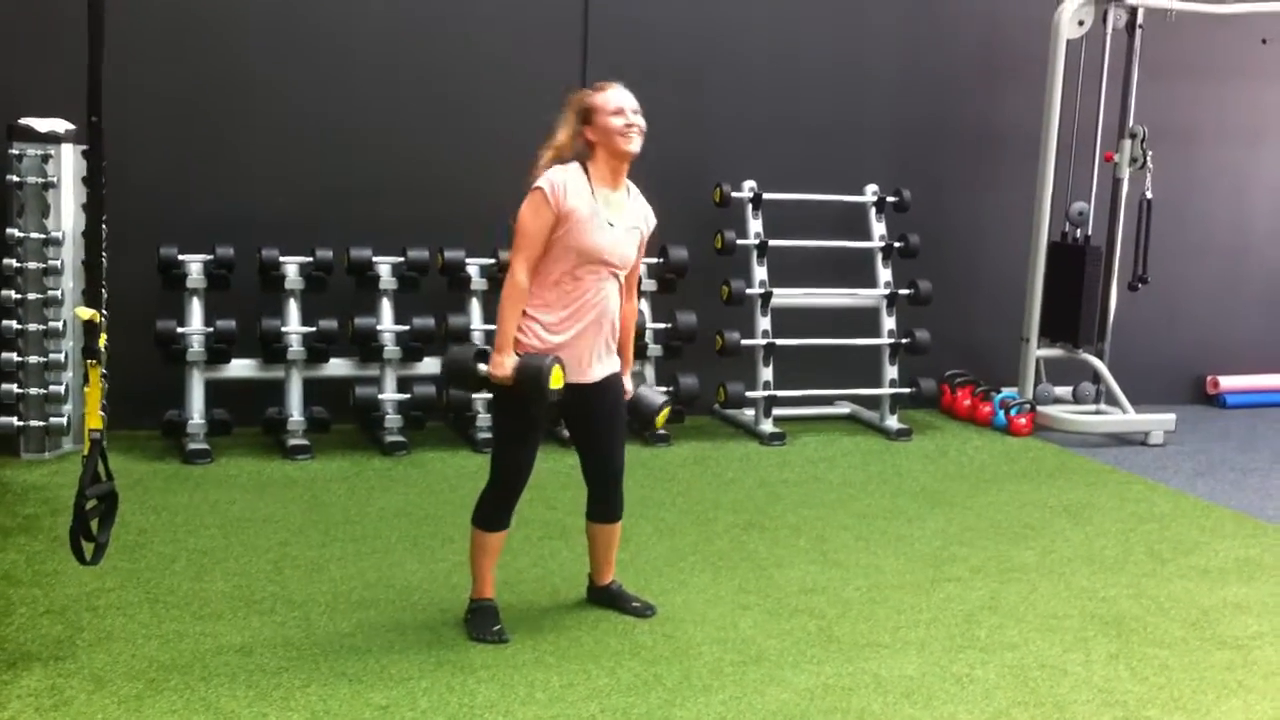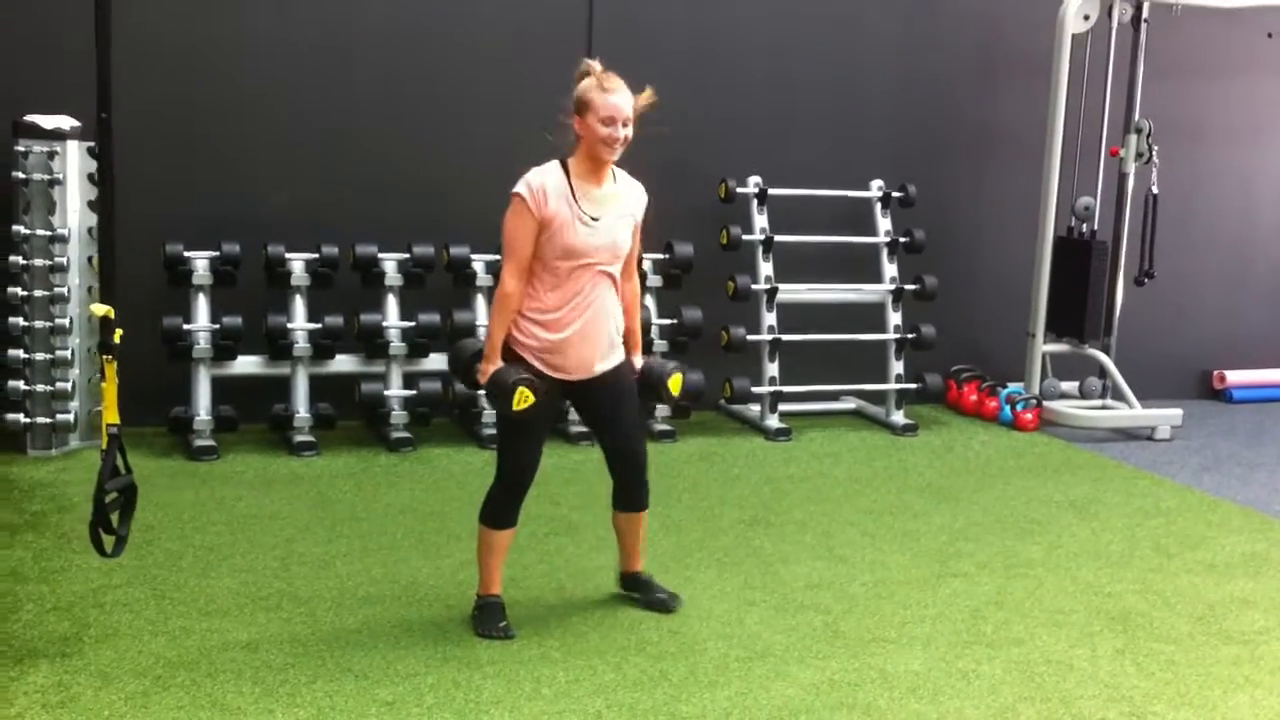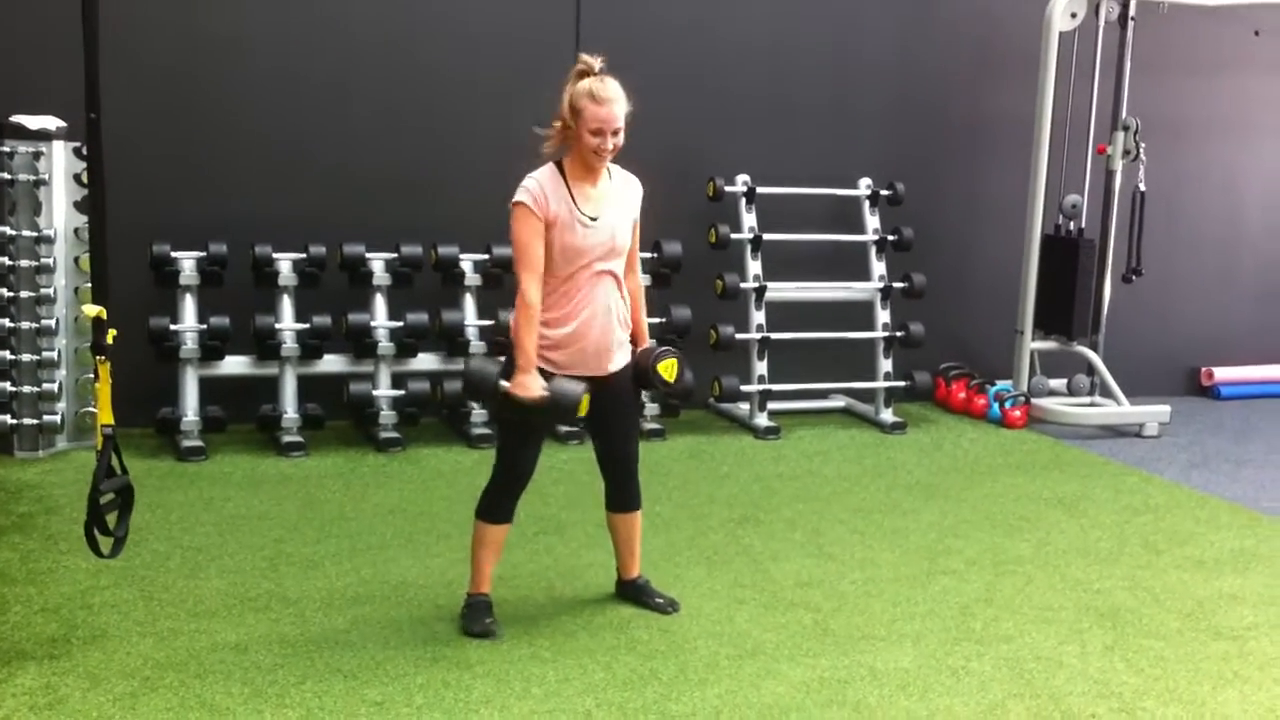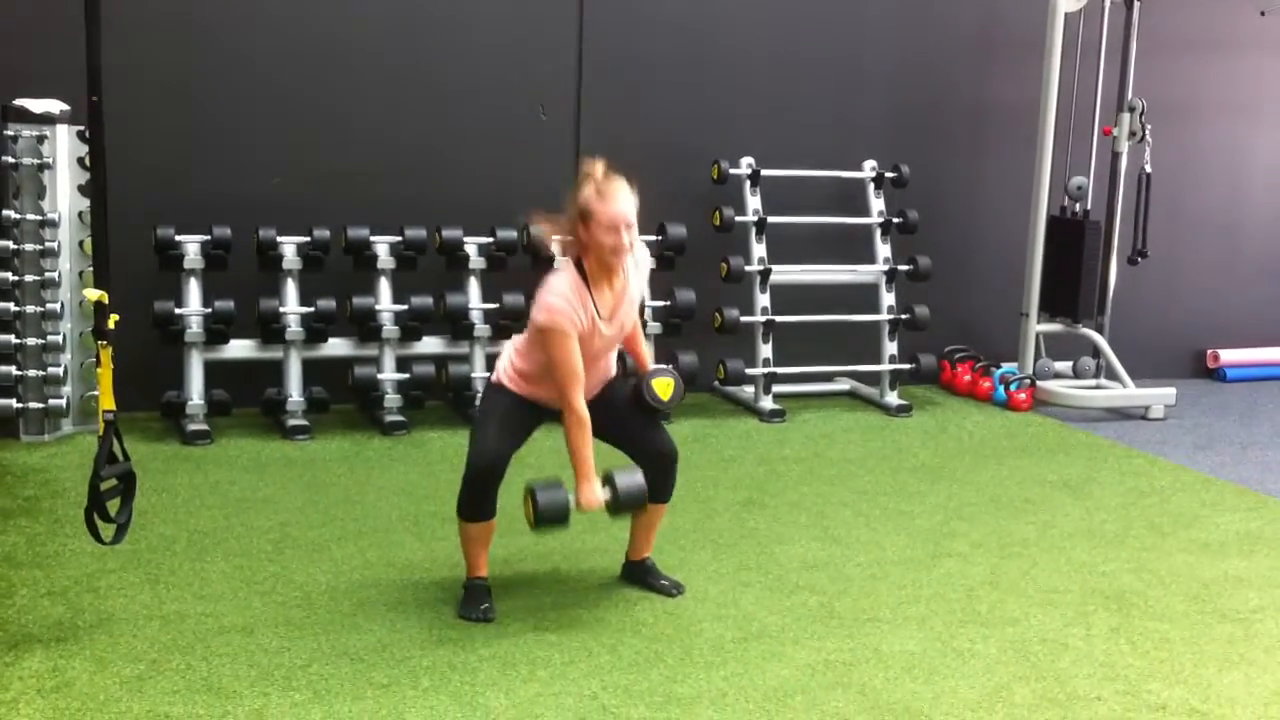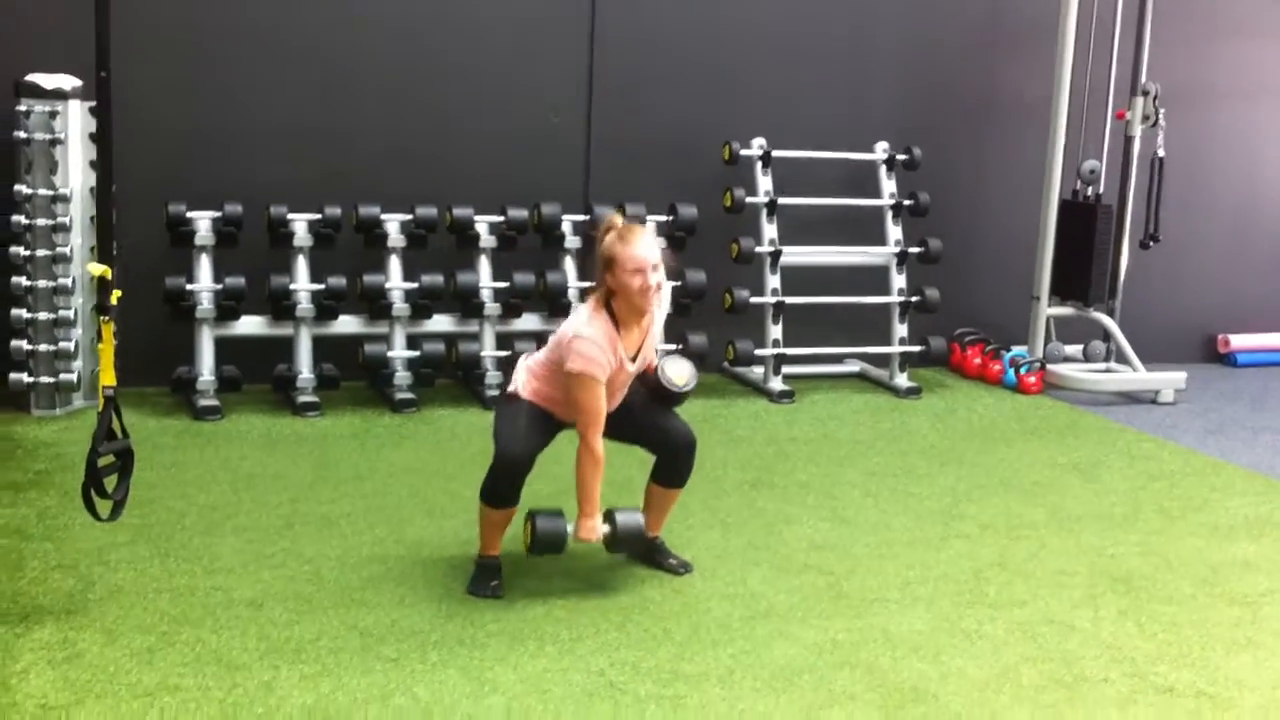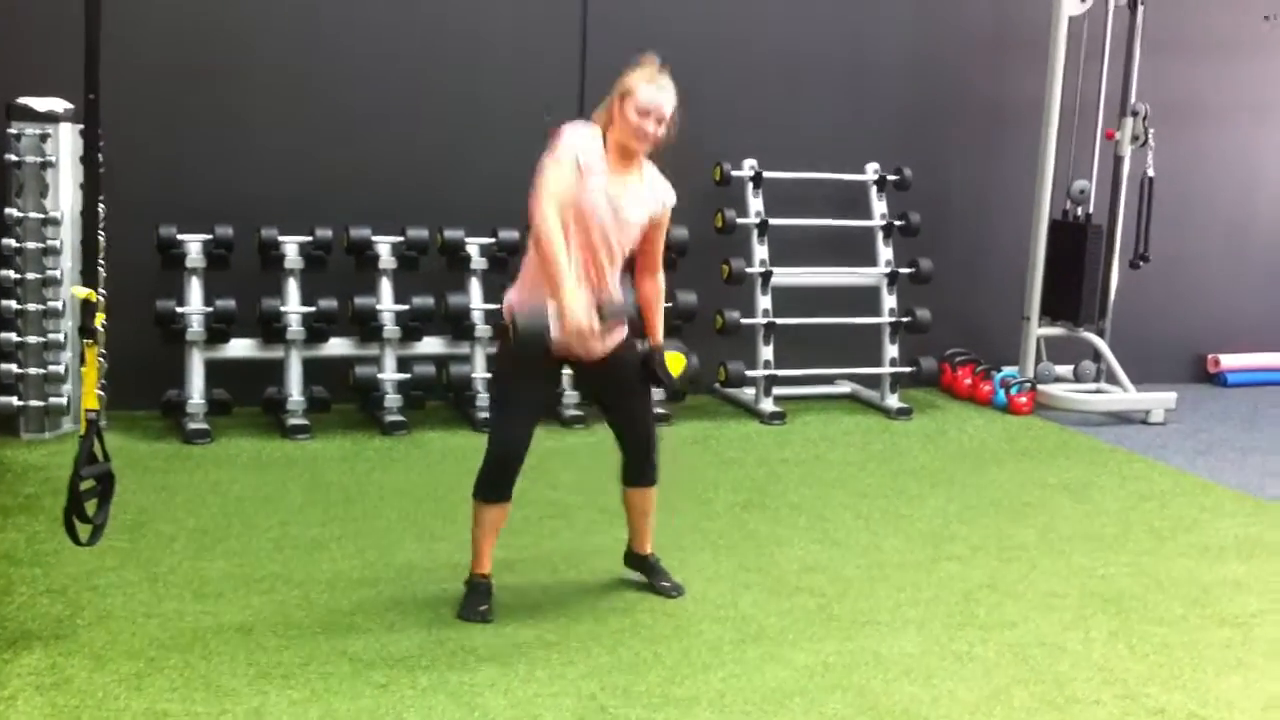
dt=0.4s
person 1, frame 1
left shoulder: (641, 210)
right shoulder: (557, 187)
right elbow: (520, 273)
left wrist: (627, 368)
right wrist: (502, 350)
left hip: (598, 368)
right hip: (534, 363)
left knee: (609, 479)
right knee: (507, 481)
left ankle: (603, 583)
right ankle: (481, 601)
person 1, frame 2
left shoulder: (632, 194)
right shoulder: (538, 189)
right elbow: (512, 280)
left wrist: (636, 349)
right wrist: (491, 356)
left hip: (605, 360)
right hip: (537, 361)
left knee: (632, 464)
right knee: (514, 478)
left ankle: (634, 574)
right ankle: (488, 598)
person 1, frame 3
left shoulder: (629, 189)
right shoulder: (537, 191)
right elbow: (530, 287)
left wrist: (644, 342)
right wrist: (525, 369)
left hip: (610, 360)
right hip: (541, 357)
left knee: (623, 467)
right knee: (512, 475)
left ankle: (630, 579)
right ankle: (478, 597)
person 1, frame 4
left shoulder: (637, 262)
right shoulder: (560, 298)
right elbow: (572, 403)
left wrist: (646, 369)
right wrist: (586, 480)
left hip: (599, 383)
right hip: (523, 388)
left knee: (661, 454)
right knee: (484, 466)
left ankle: (638, 562)
right ankle: (477, 580)
person 1, frame 5
left shoulder: (658, 298)
right shoulder: (589, 336)
right elbow: (591, 438)
left wrist: (656, 374)
right wrist: (588, 515)
left hip: (609, 394)
right hip: (537, 399)
left knee: (680, 442)
right knee: (512, 460)
left ankle: (648, 541)
right ankle: (488, 560)
person 1, frame 6
left shoulder: (657, 190)
right shoulder: (578, 145)
left elbow: (649, 272)
right elbow: (545, 216)
left wrist: (656, 341)
right wrist: (567, 297)
left hip: (608, 334)
left knee: (641, 441)
right knee: (507, 450)
left ankle: (642, 555)
right ankle: (479, 579)
